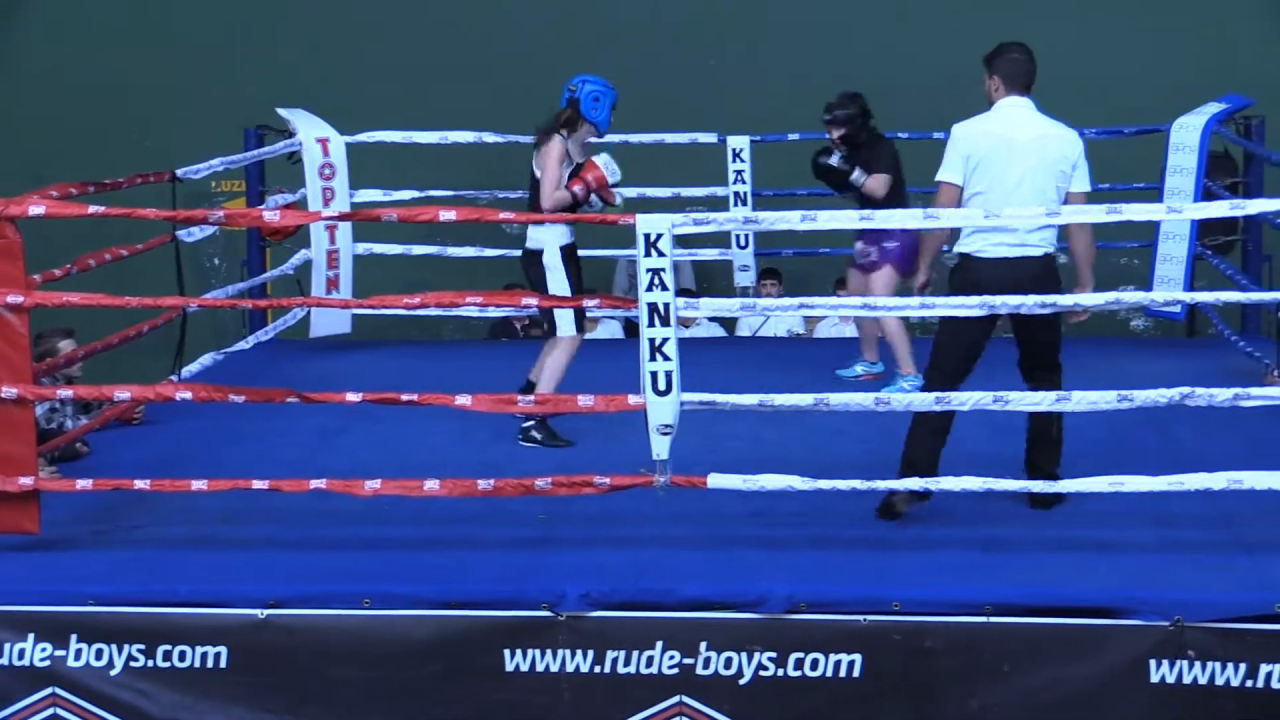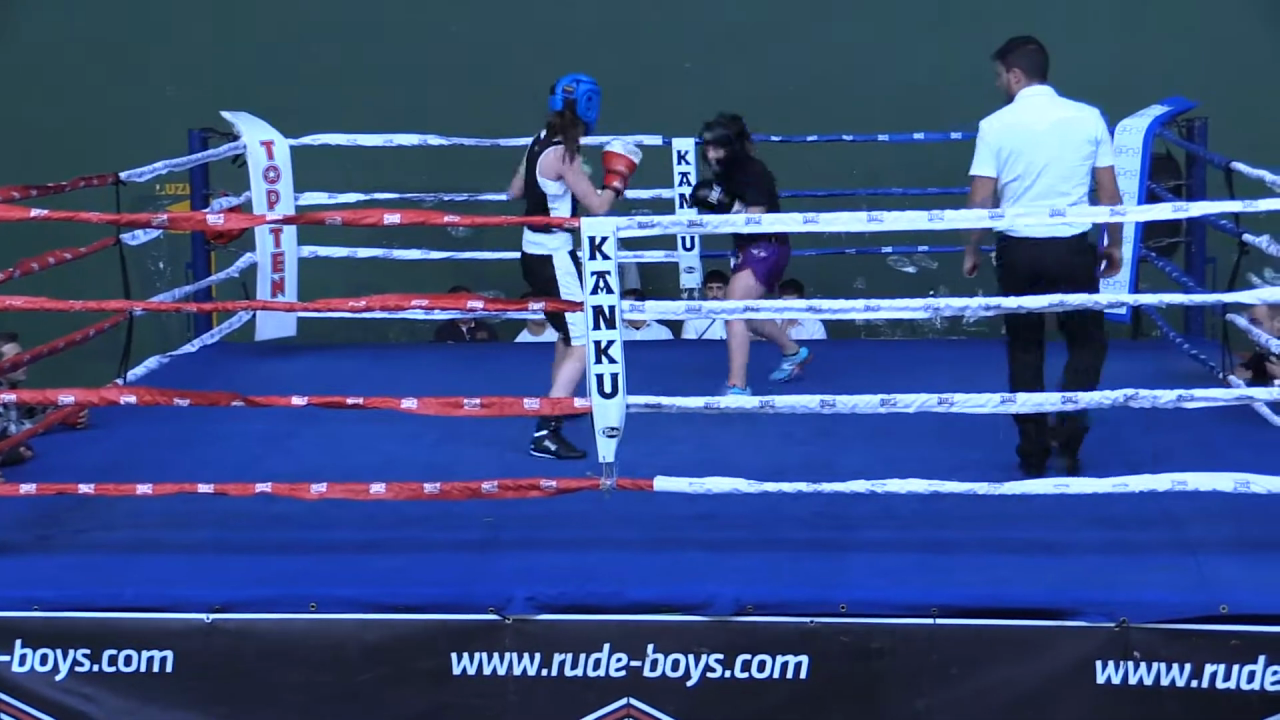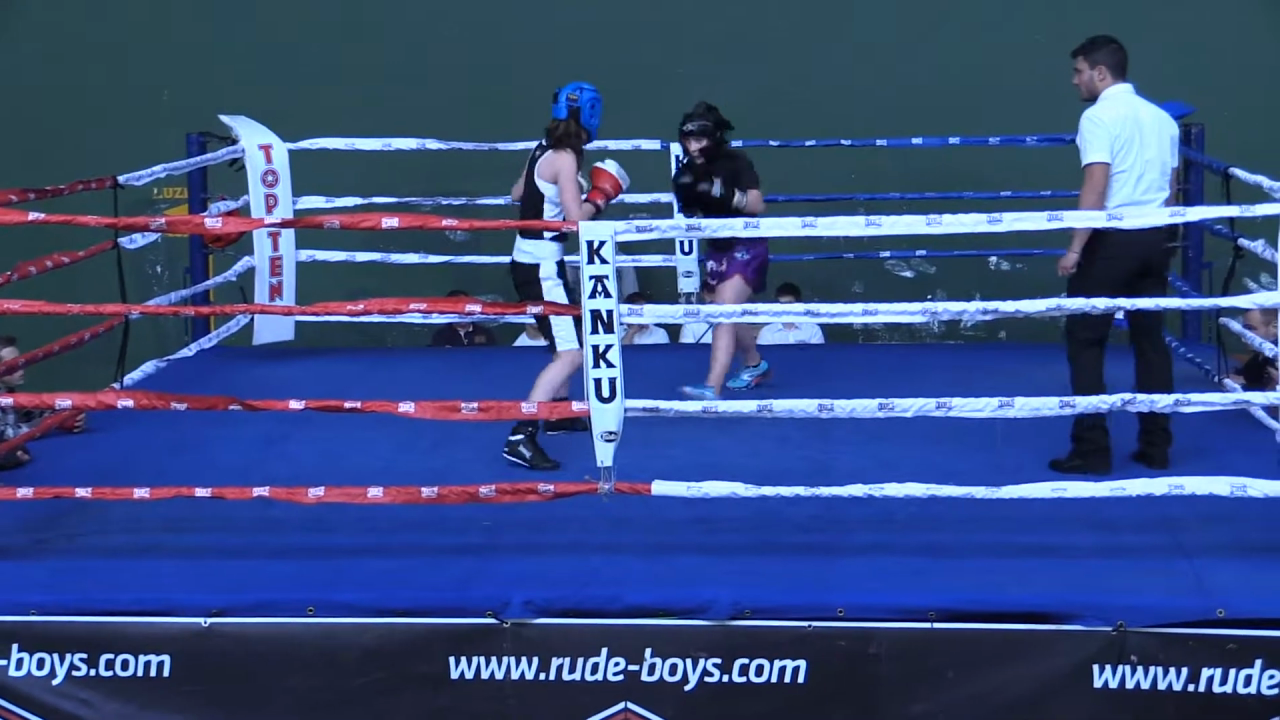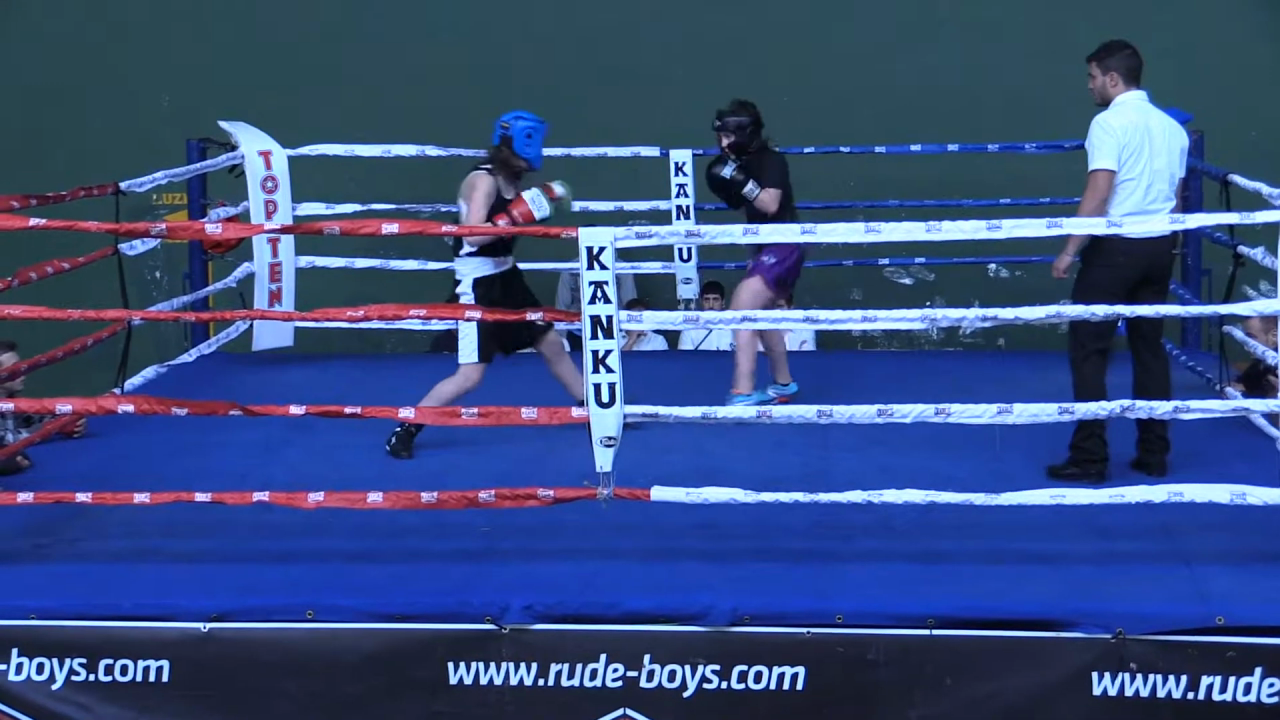
dt=0.7s
person 1, frame 1
left shoulder: (968, 132)
right shoulder: (1065, 138)
left elbow: (941, 210)
right elbow: (1080, 223)
left wrist: (923, 268)
right wrist: (1085, 285)
left hip: (977, 270)
right hip: (1035, 271)
left knee: (943, 378)
right knee: (1043, 379)
left ankle: (912, 484)
right ankle: (1043, 484)
person 1, frame 2
left shoulder: (995, 124)
right shoulder: (1087, 117)
left elbow: (981, 201)
right elbow: (1108, 193)
left wrist: (971, 252)
right wrist: (1114, 244)
left hip: (1017, 251)
right hip: (1071, 249)
left knee: (1024, 352)
right knee: (1087, 344)
left ankle: (1033, 452)
right ankle: (1065, 435)
person 1, frame 3
left shoulder: (1099, 115)
right shoulder: (1162, 118)
left elbow: (1096, 189)
right elbow: (1170, 190)
left wrist: (1075, 247)
left hip: (1112, 241)
right hip: (1154, 240)
left knee: (1085, 342)
right knee: (1151, 341)
left ankle: (1093, 450)
right ankle: (1156, 446)
person 1, frame 4
left shoulder: (1110, 122)
right shoulder: (1173, 127)
left elbow: (1097, 196)
right elbow: (1174, 198)
left wrist: (1069, 250)
left hip: (1115, 249)
right hip: (1158, 249)
left knee: (1088, 350)
right knee: (1150, 349)
left ankle: (1089, 458)
right ankle: (1154, 453)
person 2, frame 1
left shoulder: (574, 146)
right shoulder: (557, 144)
right elbow: (548, 201)
left wrist: (593, 194)
right wrist: (588, 184)
left hip: (557, 247)
right hip: (547, 251)
left knee: (567, 330)
right knee: (569, 337)
left ankle: (532, 391)
right ankle: (532, 420)
person 2, frame 2
left shoulder: (542, 141)
right shoulder: (564, 154)
left elbow: (515, 191)
right elbow: (598, 208)
right wrist: (618, 175)
left hip: (540, 252)
right hip: (553, 256)
left knee: (570, 330)
right knee: (583, 347)
left ankle: (560, 399)
right ankle: (545, 432)
person 2, frame 3
left shoulder: (543, 150)
right shoulder: (564, 157)
left elbow: (517, 196)
right elbow: (579, 219)
right wrist: (602, 192)
left hip: (527, 260)
right hip: (540, 265)
left knee: (576, 337)
right knee: (569, 356)
left ankle: (555, 414)
right ankle: (522, 438)
person 2, frame 4
left shoulder: (512, 179)
right shoulder: (482, 179)
right elbow: (474, 236)
left wrist: (547, 198)
right wrist: (517, 217)
left hip: (505, 275)
right hip: (477, 282)
left knee: (552, 344)
right knee: (469, 376)
right ankle: (406, 429)
person 3, frame 1
left shoulder: (881, 147)
right shoulder: (853, 150)
left elbow: (879, 189)
left wrist: (845, 169)
right wrist: (832, 174)
left hip: (894, 234)
right hip: (871, 233)
right knee: (854, 298)
left ankle: (910, 376)
right ankle: (871, 362)
person 3, frame 2
left shoulder: (754, 172)
right shoulder: (727, 172)
left wrist: (723, 200)
right wrist: (709, 199)
left hip: (767, 248)
right hip: (749, 247)
left ankle: (738, 388)
right ankle: (793, 353)
person 3, frame 3
left shoulder: (735, 162)
right shoulder: (688, 168)
left elbow: (756, 206)
right elbow: (688, 211)
left wrist: (723, 190)
right wrist: (682, 190)
left hip: (746, 248)
right hip: (718, 247)
left knee: (725, 318)
right knee: (726, 305)
left ankle: (711, 391)
right ankle: (755, 366)
person 3, frame 4
left shoulder: (770, 161)
right shoulder: (740, 160)
left elbow: (770, 205)
right elbow: (736, 203)
left wrist: (738, 179)
right wrist: (723, 185)
left hip: (781, 249)
right hip: (769, 249)
left knee: (741, 311)
right knee: (757, 314)
left ankle: (743, 393)
right ankle: (783, 384)
